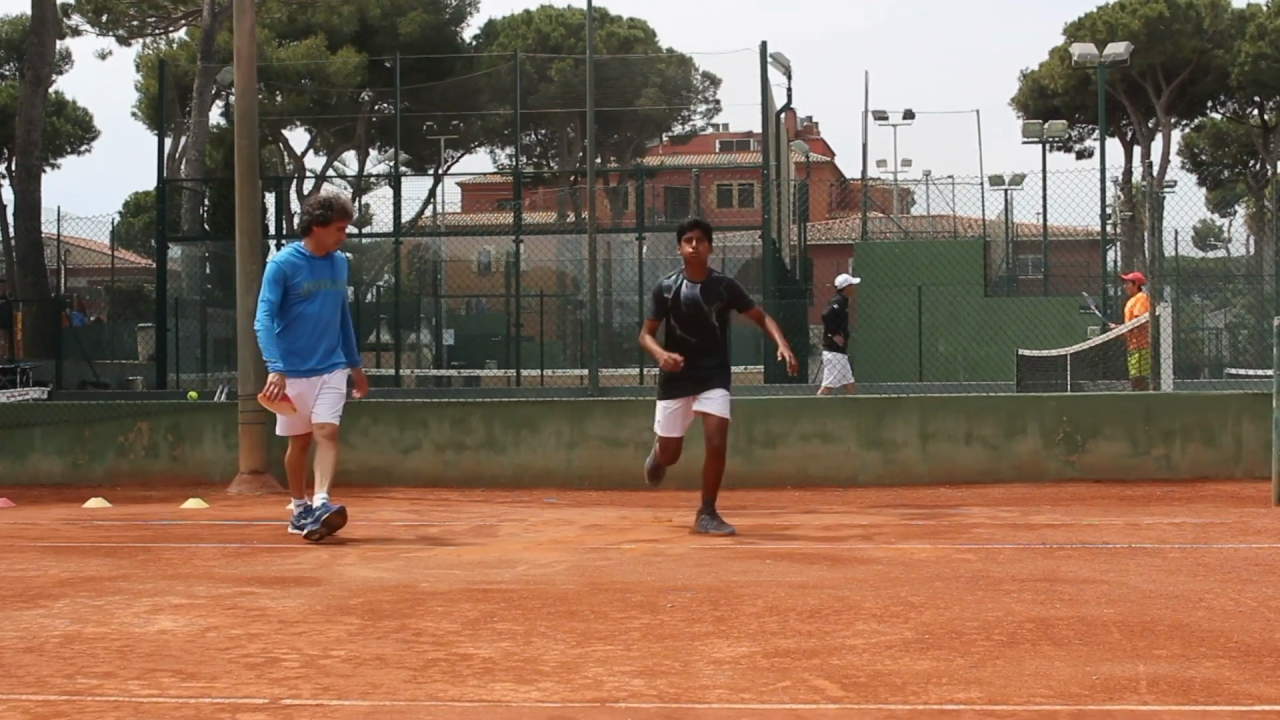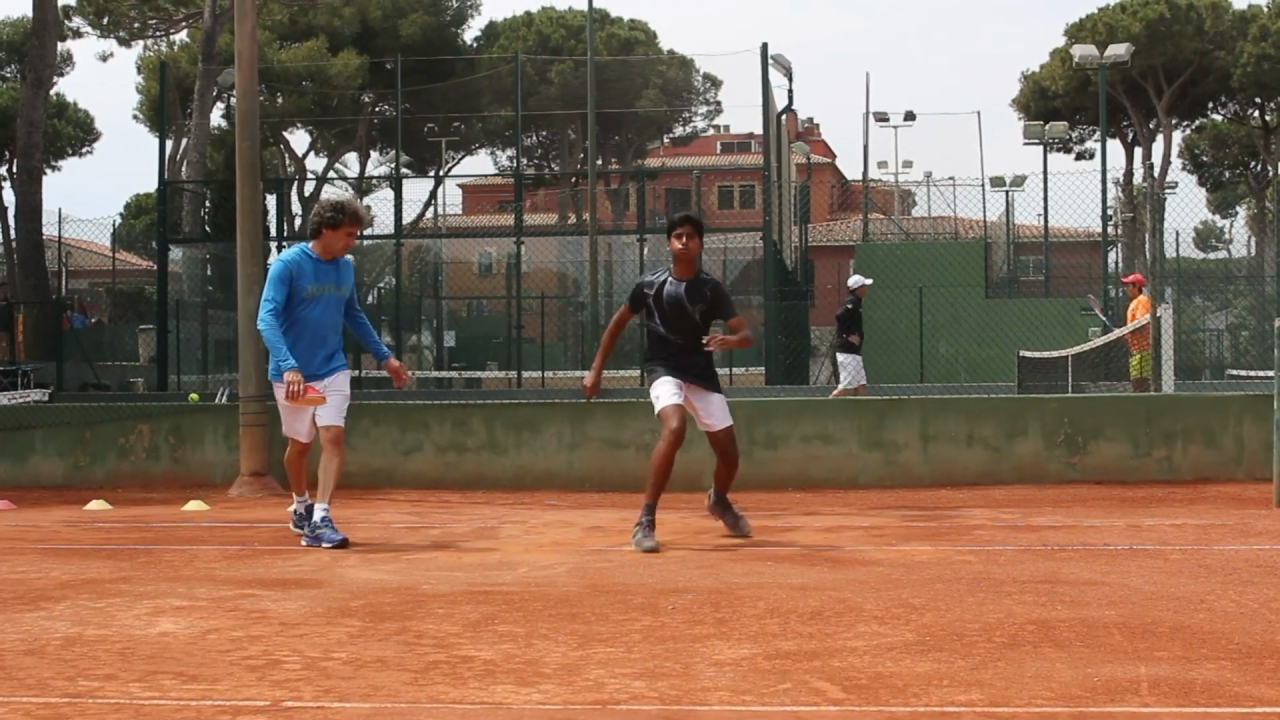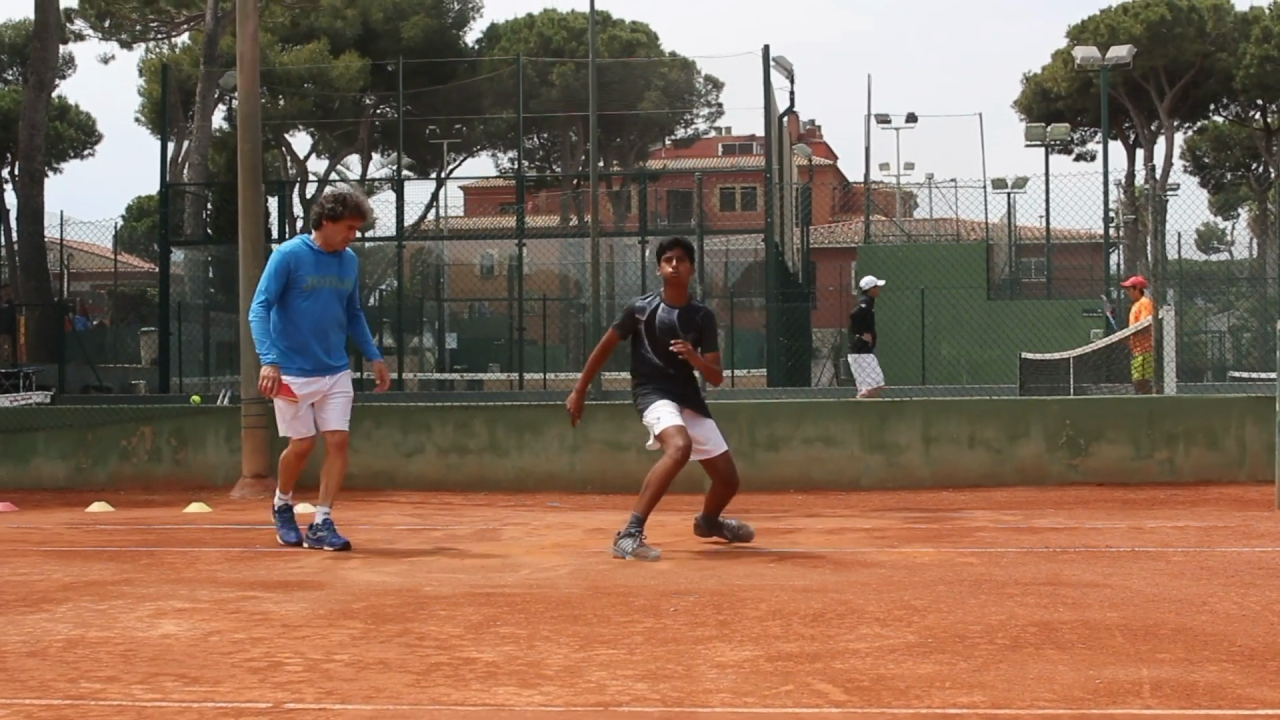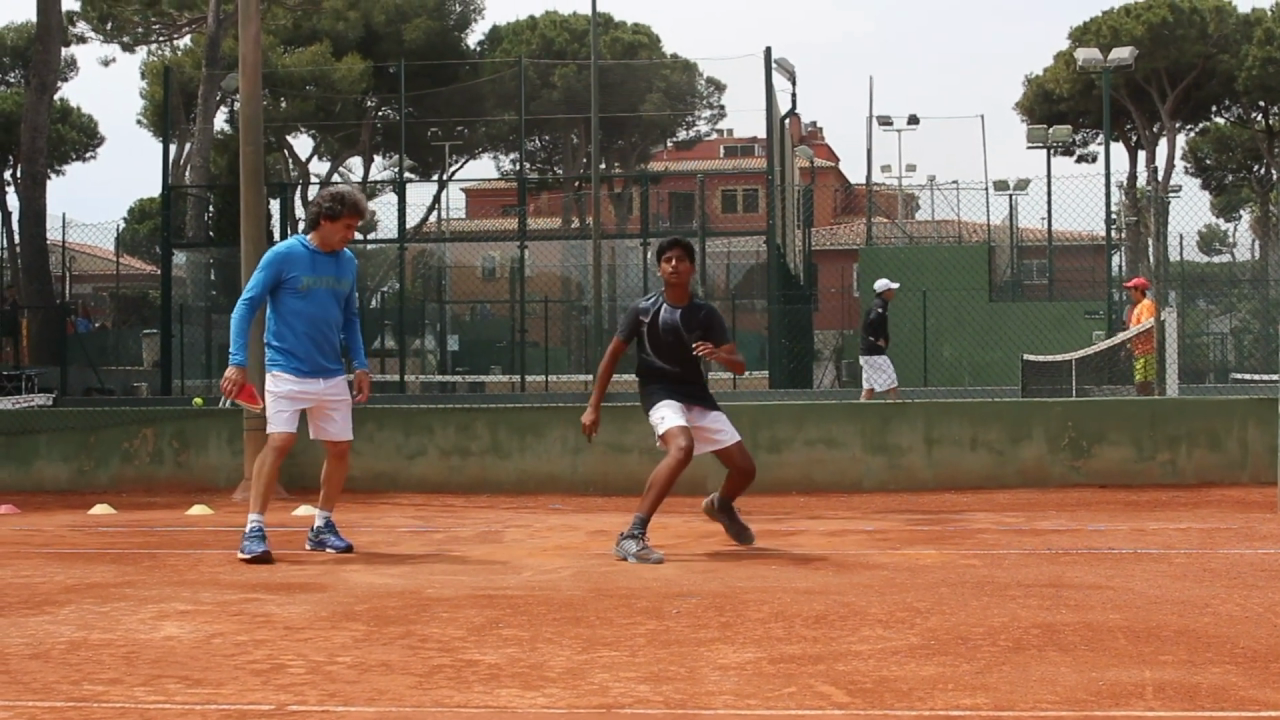
dt=0.2s
person 1, frame 1
left shoulder: (340, 263)
right shoulder: (282, 264)
right elbow: (264, 319)
left wrist: (355, 363)
right wrist: (276, 369)
left hip: (332, 368)
right hip: (293, 370)
left knee: (326, 433)
right knee: (299, 441)
left ankle: (321, 506)
right ankle: (300, 509)
person 1, frame 2
left shoulder: (345, 267)
right shoulder: (287, 263)
left elbow: (354, 315)
right elbow: (267, 319)
left wrist: (385, 356)
right wrist: (288, 366)
left hip: (333, 371)
right hip: (294, 374)
left knee: (332, 437)
right knee: (299, 444)
left ankle: (321, 520)
right ankle: (302, 506)
person 1, frame 3
left shoulder: (350, 262)
right shoulder: (288, 255)
right elbow: (259, 310)
left wrist: (373, 357)
right wrist: (269, 360)
left hip: (335, 371)
right hip: (292, 372)
left knee: (338, 442)
right knee: (301, 446)
left ankle: (321, 523)
right ankle: (283, 502)
person 1, frame 4
left shoulder: (348, 263)
right shoulder: (282, 256)
right elbow: (245, 307)
left wrist: (360, 365)
right wrist: (237, 361)
left hip: (332, 375)
right hip: (287, 371)
left knee: (339, 450)
right knee: (279, 443)
left ankle: (322, 526)
right ankle: (253, 530)
person 2, frame 1
left shoulder: (726, 286)
right shoulder: (665, 288)
left elbow: (761, 317)
right elbow: (646, 335)
left wrist: (783, 345)
right wrist: (661, 355)
left hip: (714, 376)
right hip: (675, 378)
left knee: (716, 445)
right knee: (670, 453)
left ankle: (707, 512)
right ankle: (658, 452)
person 2, frame 2
left shoulder: (712, 288)
right shoulder: (649, 284)
left elbow: (744, 333)
right elbow: (618, 323)
left wrist: (730, 340)
right wrist: (595, 370)
left hip: (702, 374)
right hip: (664, 369)
left knee: (729, 453)
right knee: (673, 430)
left ankle: (719, 501)
right ankle: (645, 521)
person 2, frame 3
left shoulder: (703, 316)
right shoulder: (639, 308)
left elbow: (715, 377)
right elbow: (606, 347)
left wrist: (697, 359)
right wrist: (579, 390)
left hip: (690, 399)
right hip: (653, 393)
left knee: (728, 480)
right knee: (679, 447)
left ankle: (708, 521)
right ankle: (629, 534)
person 2, frame 4
left shoulder: (708, 314)
right shoulder: (643, 310)
left elbow: (739, 365)
right elbow: (613, 355)
left wrist: (720, 355)
right wrist: (593, 406)
left hip: (699, 397)
right hip: (661, 393)
left knee: (744, 468)
right knee: (681, 449)
left ankle: (720, 505)
right ankle: (632, 535)
